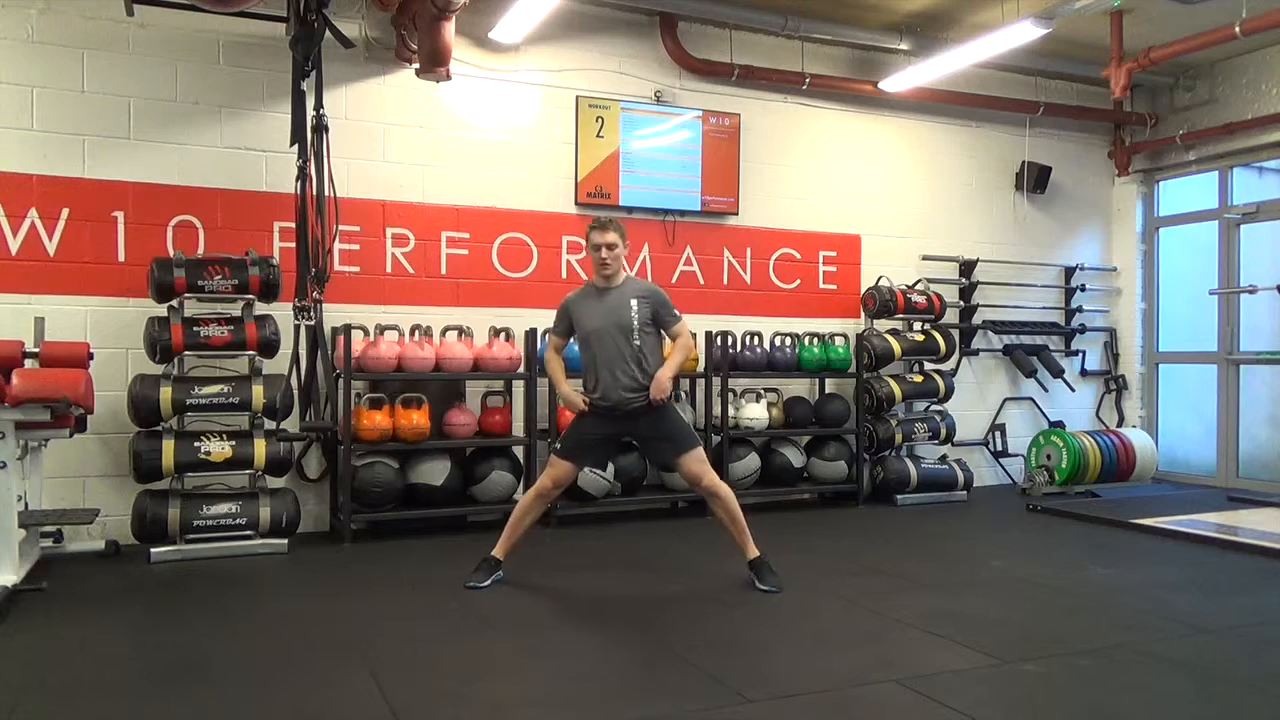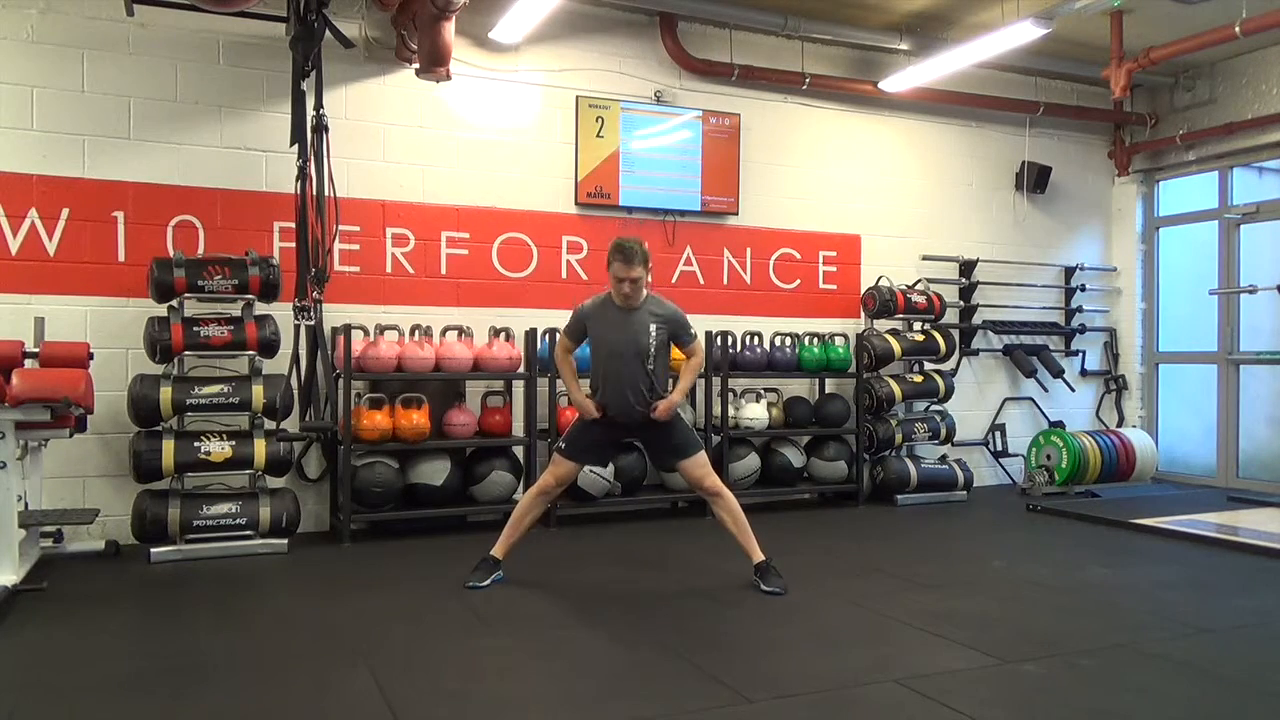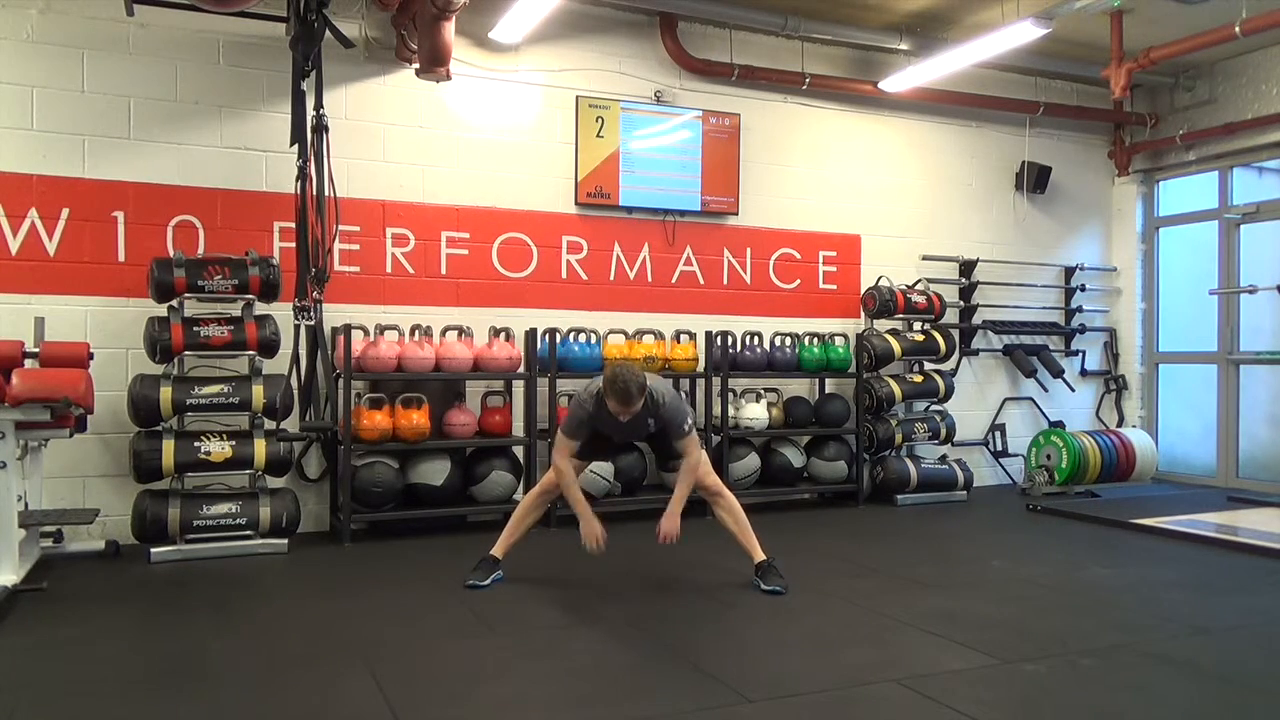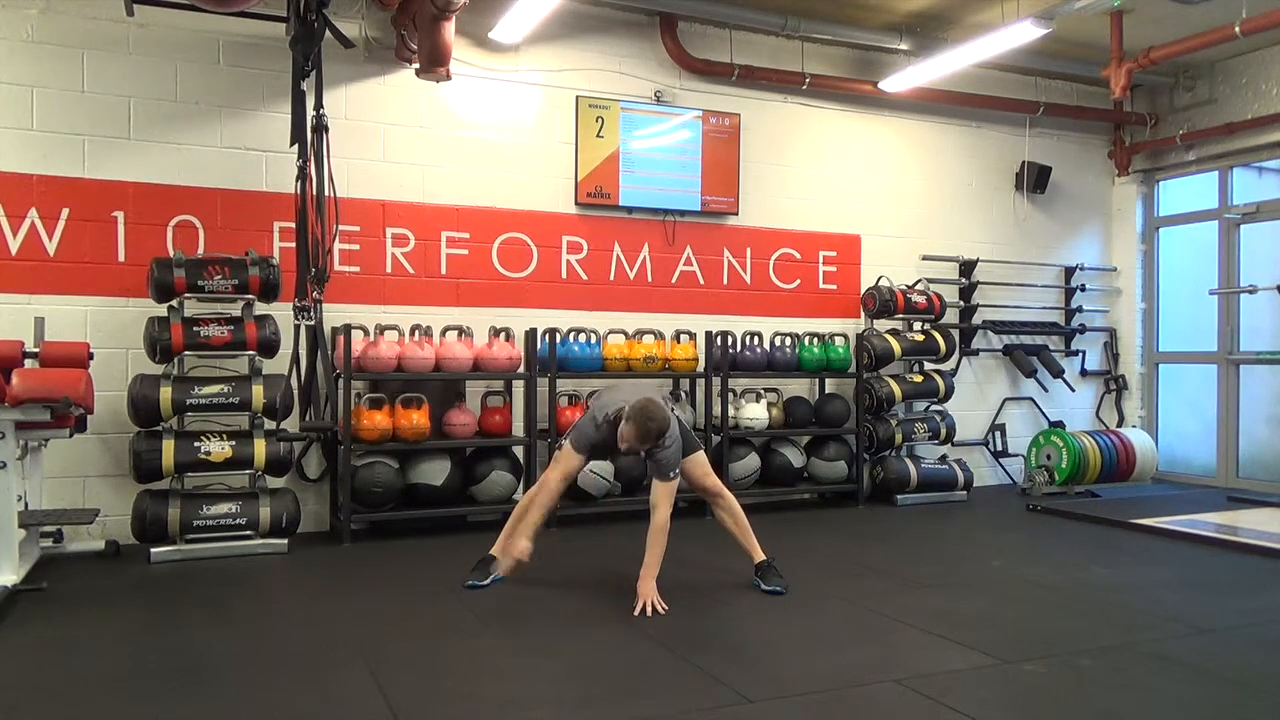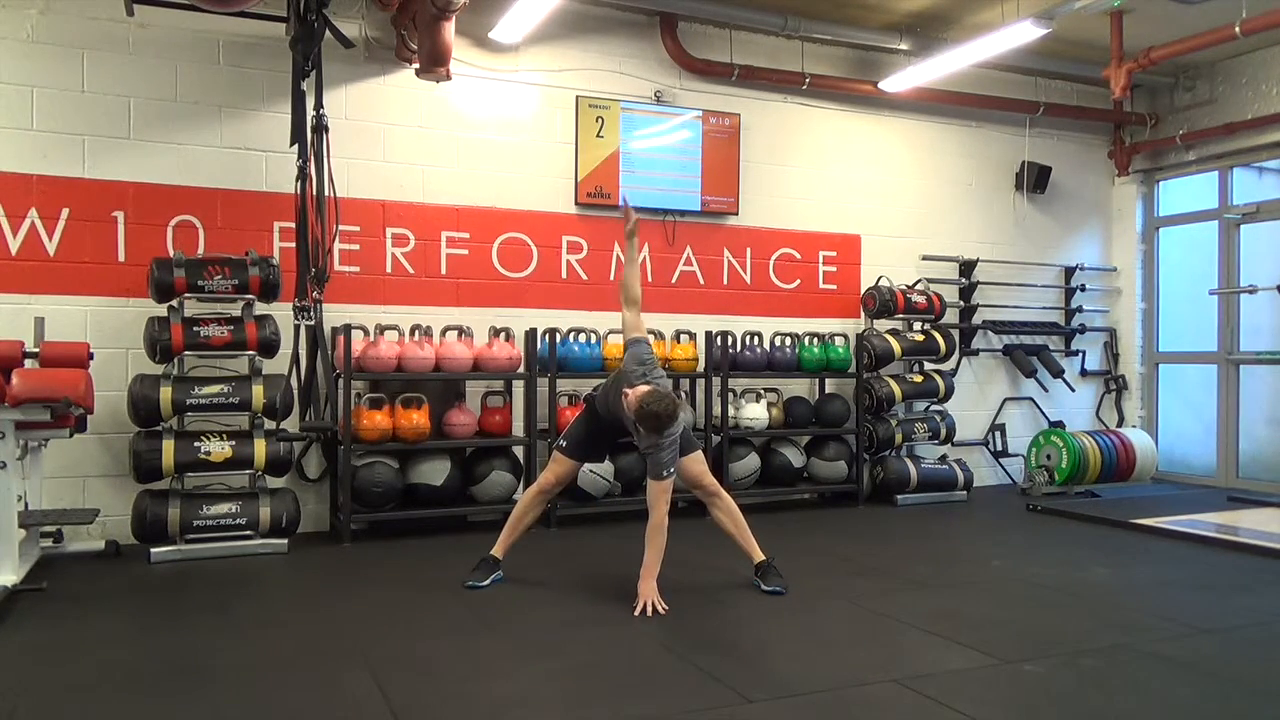
dt=1s
person 1, frame 1
left shoulder: (649, 294)
right shoulder: (574, 303)
left elbow: (684, 338)
right elbow: (552, 350)
left wrist: (665, 373)
right wrist: (564, 391)
left hip: (650, 407)
right hip: (598, 411)
left knee: (707, 482)
right knee: (547, 486)
left ankle: (755, 559)
right ankle: (494, 561)
person 1, frame 2
left shoulder: (668, 313)
right shoulder: (589, 312)
left elbow: (696, 355)
right elbow: (562, 352)
left wrist: (676, 397)
right wrist: (578, 396)
left hip: (657, 416)
right hip: (602, 415)
left knee: (710, 485)
right knee: (549, 484)
left ankle: (761, 564)
right ankle: (494, 560)
person 1, frame 3
left shoulder: (666, 399)
right shoulder: (586, 400)
left elbow: (691, 456)
right elbow: (561, 460)
left wrist: (673, 512)
right wrist: (586, 517)
left hip: (657, 429)
right hip: (601, 429)
left knee: (711, 486)
right knee: (549, 485)
left ankle: (762, 564)
right ankle: (493, 559)
person 1, frame 4
left shoulder: (668, 440)
right shoulder: (599, 419)
left elbow: (661, 511)
right elbow: (558, 478)
left wrist: (648, 579)
right wrist: (524, 537)
left hip: (660, 421)
right hip: (609, 416)
left knee: (711, 488)
right knee: (547, 480)
left ankle: (763, 564)
right ankle: (493, 557)
person 1, frame 5
left shoulder: (663, 440)
right shoulder: (644, 370)
left elbow: (658, 511)
right elbow: (631, 305)
left wrist: (648, 581)
right wrist: (632, 241)
left hip: (654, 424)
right hip: (601, 410)
left knee: (708, 488)
right knee: (549, 483)
left ankle: (762, 565)
right ankle: (494, 559)
